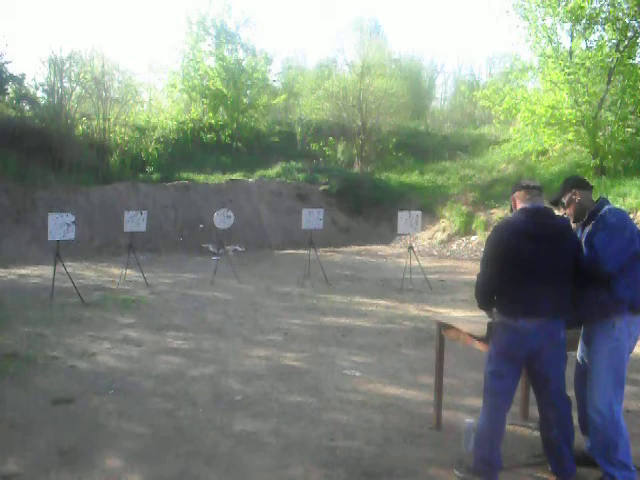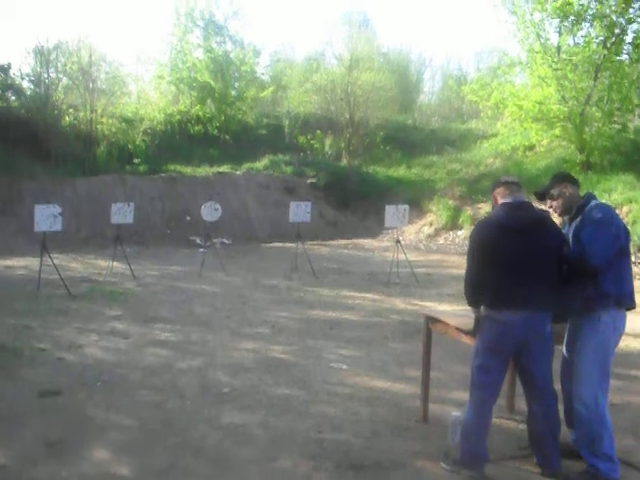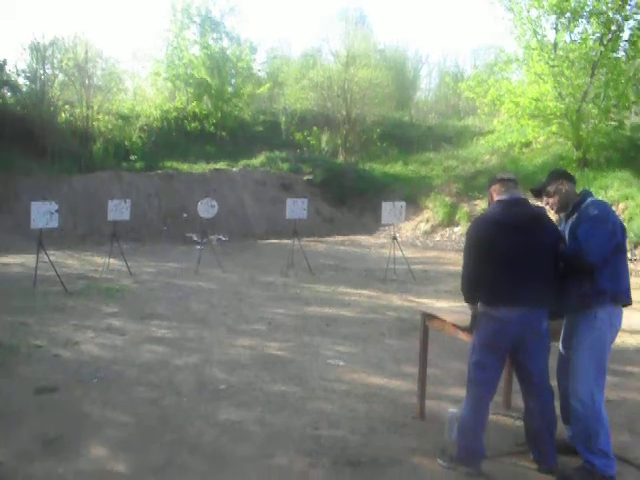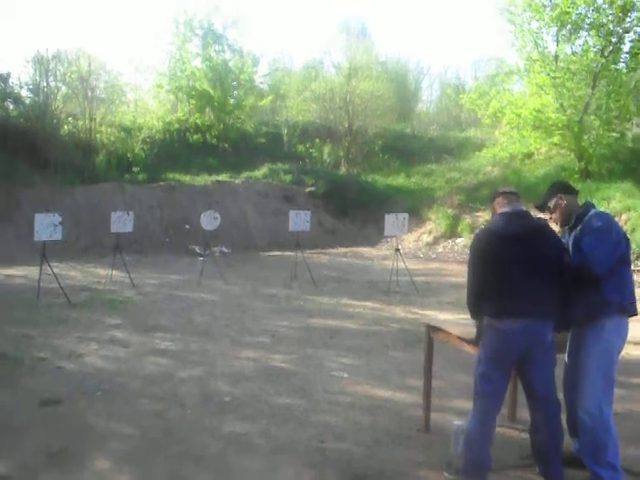
dt=0.3s
person 1, frame 1
left shoulder: (614, 220)
right shoulder: (587, 225)
left elbow: (602, 265)
left hip: (616, 319)
right hip: (597, 317)
left knee: (603, 400)
right knee: (586, 389)
right ankle: (597, 451)
person 1, frame 2
left shoulder: (600, 216)
right shoulder: (575, 220)
left elbow: (590, 259)
right elbow: (573, 260)
left hip: (602, 313)
right hip: (583, 311)
left knee: (588, 392)
right knee: (572, 382)
right ankle: (582, 444)
person 1, frame 3
left shoulder: (596, 213)
right shoulder: (570, 218)
left elbow: (585, 256)
right elbow: (569, 256)
left hip: (598, 309)
right hip: (579, 308)
left knee: (584, 389)
right knee: (569, 379)
right ankle: (578, 441)
person 1, frame 4
left shoulder: (599, 224)
right shoulder: (574, 229)
left elbow: (591, 266)
left hip: (605, 320)
right hip: (585, 319)
left knee: (592, 401)
right knee: (575, 390)
right ankle: (585, 452)
person 2, frame 1
left shoulder: (505, 230)
right shoulder: (567, 234)
left elbow: (486, 280)
right elbow: (576, 280)
left wrist: (489, 307)
left hip: (513, 324)
right hip: (553, 326)
left knee: (496, 397)
right knee: (555, 398)
person 2, frame 2
left shoulder: (488, 227)
right shoulder: (549, 227)
left elbow: (474, 275)
right elbow: (561, 272)
left wrist: (476, 305)
right wrist: (547, 307)
left hip: (500, 318)
right hip: (539, 318)
left knee: (483, 391)
right knee: (542, 392)
person 2, frame 3
left shoulder: (483, 225)
right shoulder: (545, 224)
left elbow: (471, 273)
right elbow: (556, 270)
left wrist: (474, 303)
right wrist: (544, 306)
left hip: (496, 315)
right hip: (536, 316)
left knee: (480, 387)
right knee: (539, 389)
left ankle: (468, 456)
right ankle: (546, 458)
person 2, frame 4
left shoulder: (486, 237)
right shoulder: (549, 236)
left elbow: (476, 285)
right elbow: (560, 281)
left wrist: (478, 316)
right wrist: (549, 318)
left hip: (502, 326)
right hip: (541, 327)
left knee: (486, 399)
right knee: (544, 400)
